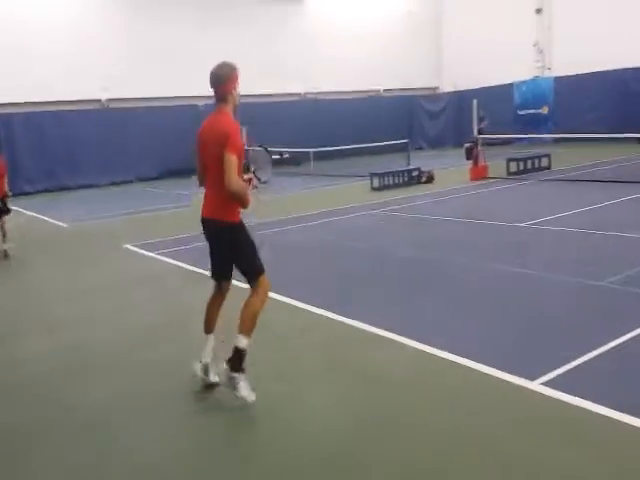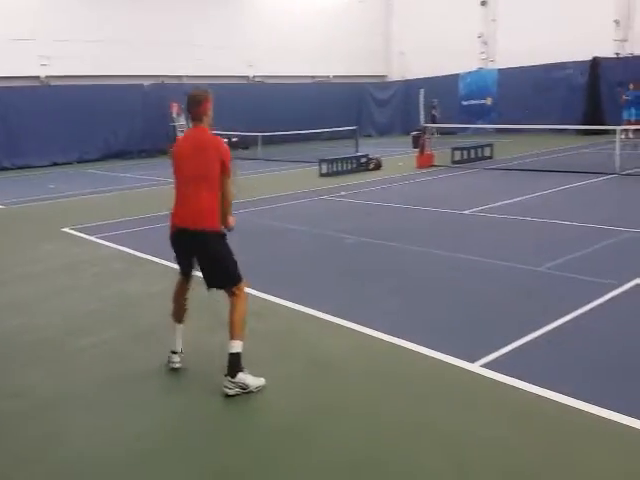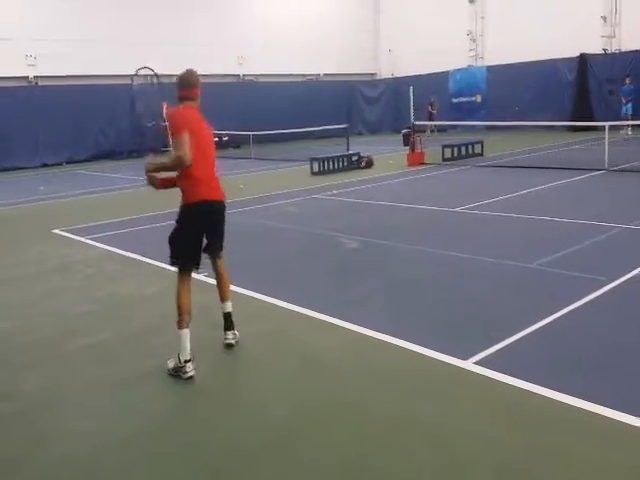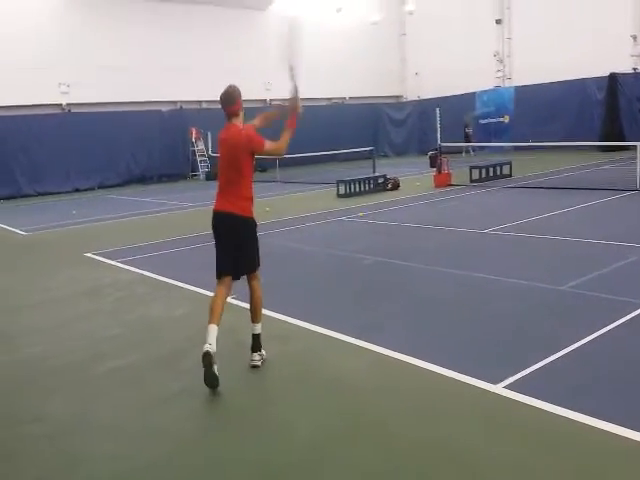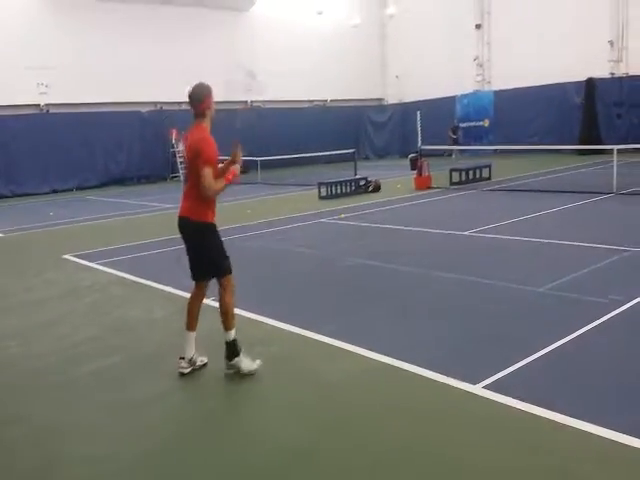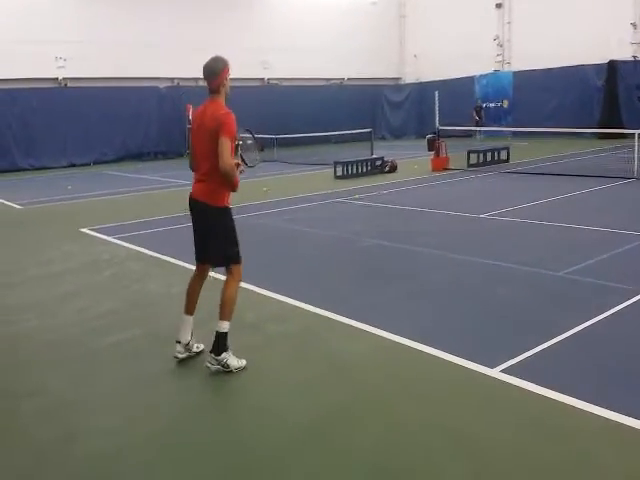
dt=0.5s
person 1, frame 1
left shoulder: (205, 126)
right shoulder: (231, 128)
right elbow: (230, 184)
left wrist: (239, 181)
right wrist: (245, 196)
left hip: (209, 217)
right hip: (226, 219)
left knee: (221, 287)
right knee: (260, 284)
left ankle: (207, 363)
right ankle: (236, 365)
person 1, frame 2
left shoulder: (178, 146)
right shoulder: (220, 146)
right elbow: (226, 197)
right wrist: (226, 218)
left hip: (179, 227)
right hip: (208, 229)
left knee: (184, 279)
right knee: (238, 293)
left ankle: (176, 351)
right ankle: (234, 372)
person 1, frame 3
left shoulder: (177, 115)
right shoulder: (204, 123)
left elbow: (184, 158)
left wrist: (152, 166)
right wrist: (162, 179)
left hip: (195, 202)
right hip: (217, 200)
left knee: (184, 276)
right knee: (217, 258)
left ankle: (185, 359)
right ankle: (229, 327)
person 1, frame 4
left shoulder: (224, 134)
right shoulder: (246, 136)
right elbow: (279, 149)
left wrist: (274, 113)
right wrist: (292, 120)
left hip: (221, 215)
right hip: (241, 217)
left knee: (224, 283)
right knee: (253, 278)
left ankle: (210, 347)
right ankle: (256, 348)
person 1, frame 5
left shoulder: (193, 136)
right shoulder: (205, 140)
right elbow: (209, 191)
left wrist: (229, 164)
right wrist: (231, 173)
left hip: (188, 219)
right hip: (200, 222)
left knee: (201, 284)
right knee: (226, 284)
left ankle: (188, 356)
right ankle: (233, 355)
person 1, frame 6
left shoulder: (198, 114)
right shoulder: (225, 116)
right elbow: (224, 165)
left wrist: (229, 167)
right wrist: (235, 181)
left hip: (197, 199)
right hip: (215, 204)
left knee: (202, 268)
right knee: (234, 271)
left ankle: (184, 341)
right ankle: (219, 349)
